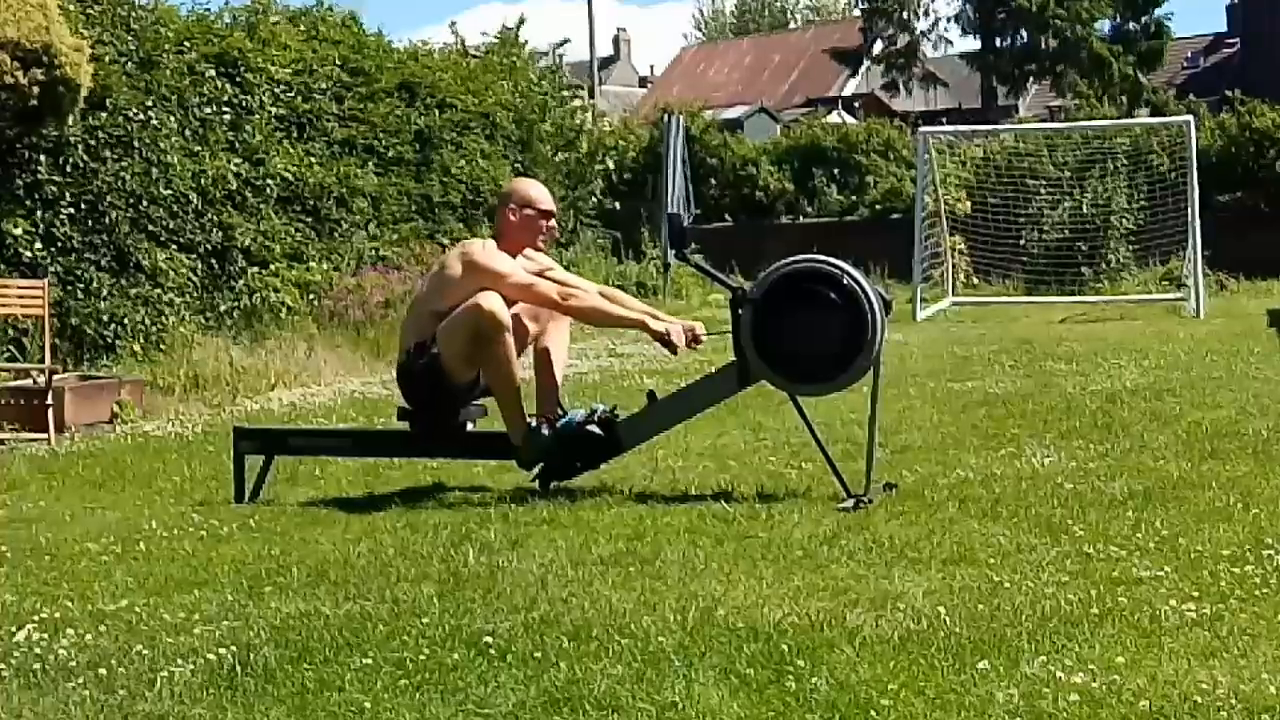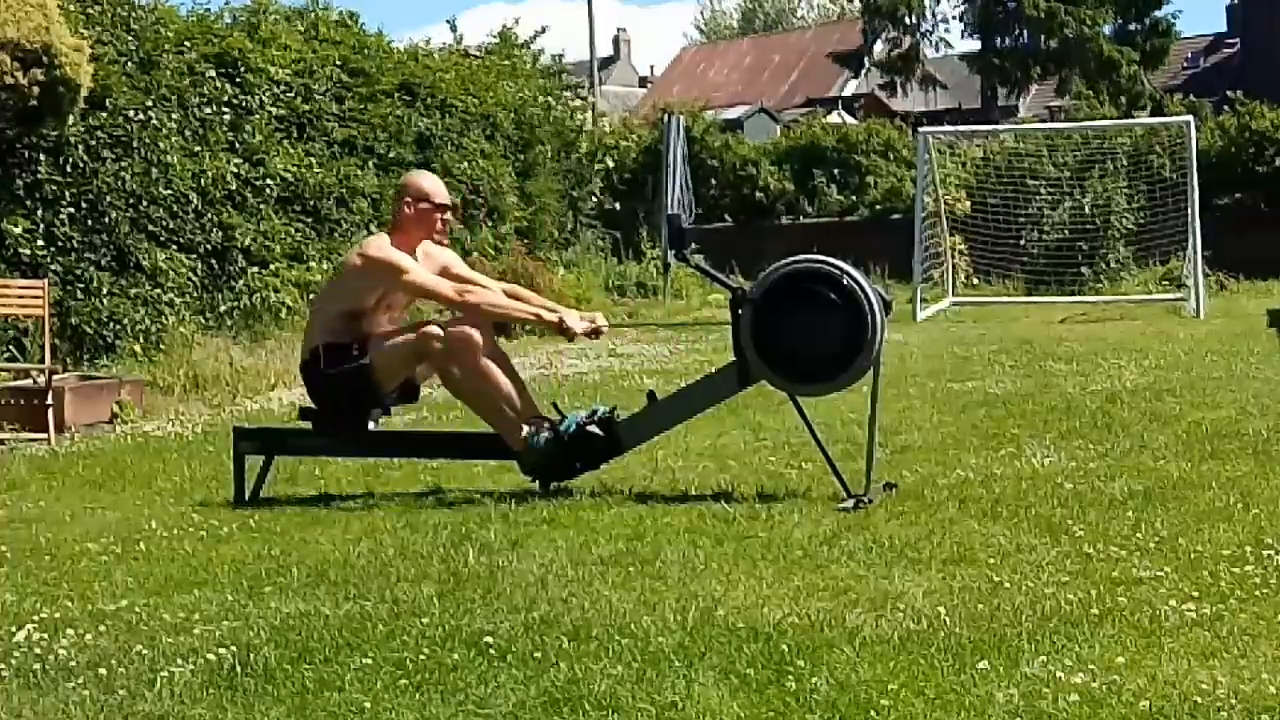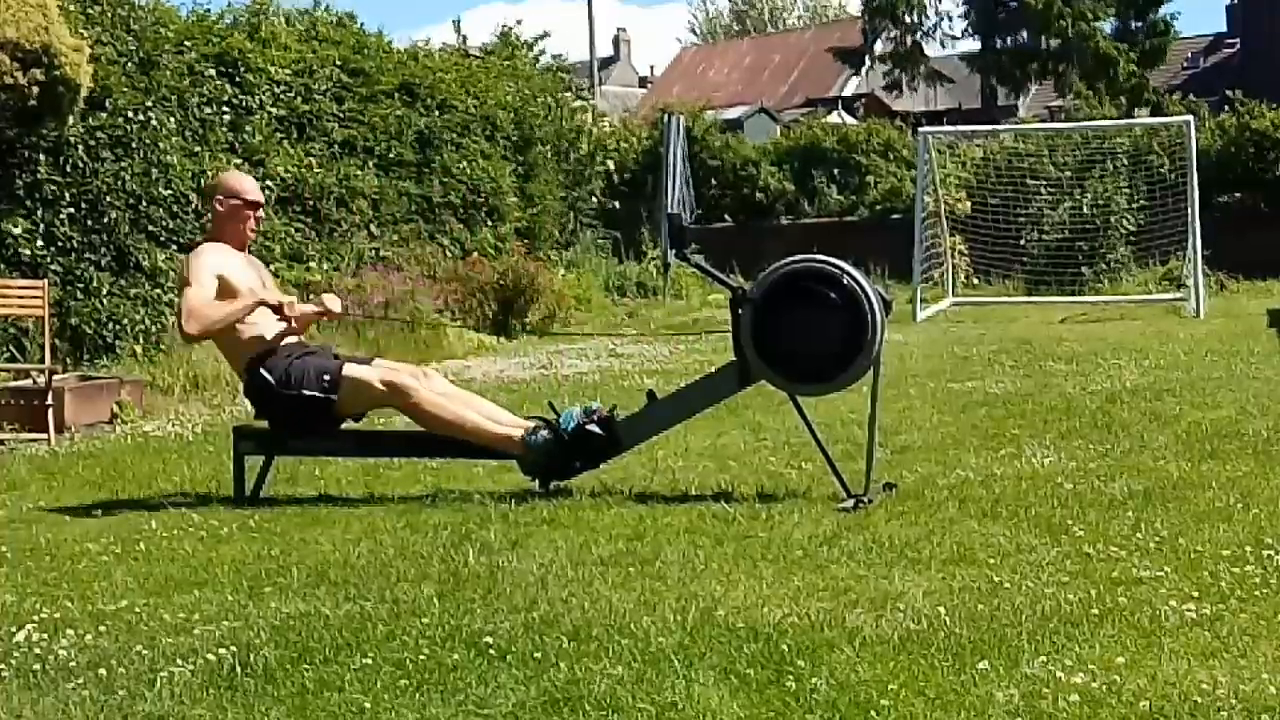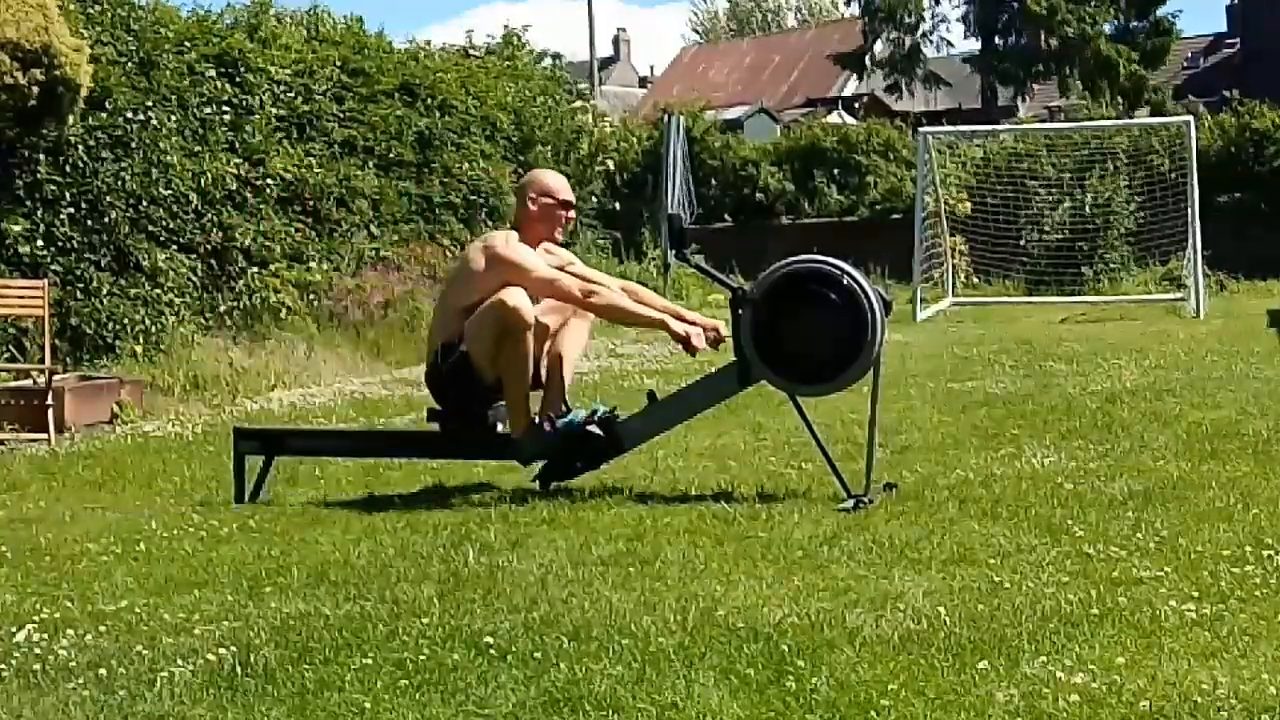
dt=1s
person 1, frame 1
left shoulder: (529, 260)
right shoulder: (479, 257)
left elbow: (598, 292)
right elbow: (567, 298)
left wrist: (672, 322)
right wrist: (647, 324)
left hip: (464, 374)
right hip: (424, 377)
left knee: (551, 310)
right knee: (489, 306)
left ankle: (546, 423)
right ankle: (523, 439)
person 1, frame 2
left shoulder: (432, 254)
right shoulder: (378, 255)
left elbow: (500, 289)
right elbow: (461, 297)
left wrist: (568, 313)
right wrist: (547, 318)
left hip: (373, 369)
right hip: (330, 374)
left knee: (472, 334)
right knee: (434, 337)
left ankle: (540, 427)
right ankle: (527, 443)
person 1, frame 3
left shoulder: (247, 260)
right shoulder: (206, 258)
right elbow: (191, 326)
left wrist: (315, 309)
right wrist: (260, 299)
left hip: (310, 360)
right hip: (279, 376)
left knee: (425, 377)
right knee: (397, 385)
left ankle: (538, 431)
right ankle: (524, 446)
person 1, frame 4
left shoulder: (549, 255)
right shoulder: (502, 250)
left elbow: (620, 289)
right elbow: (587, 295)
left wrist: (692, 318)
right wrist: (665, 323)
left hip: (492, 370)
right hip: (454, 374)
left knee: (576, 306)
right knee: (512, 301)
left ankle: (552, 418)
right ankle: (523, 433)
